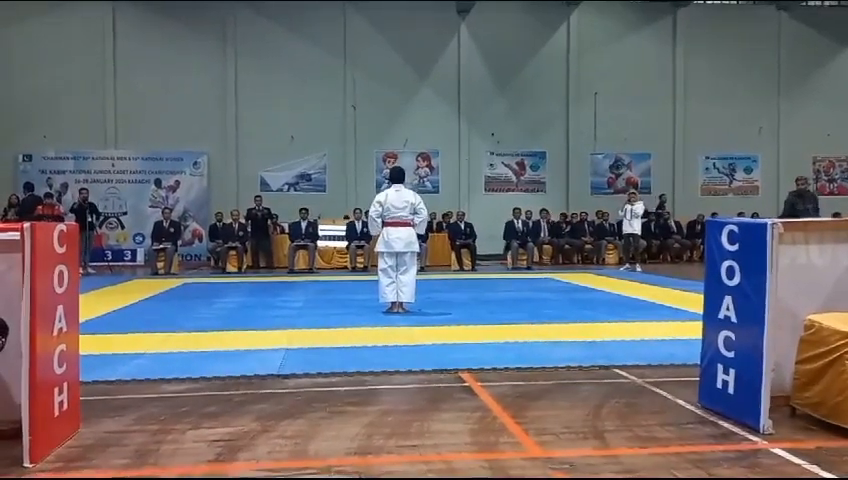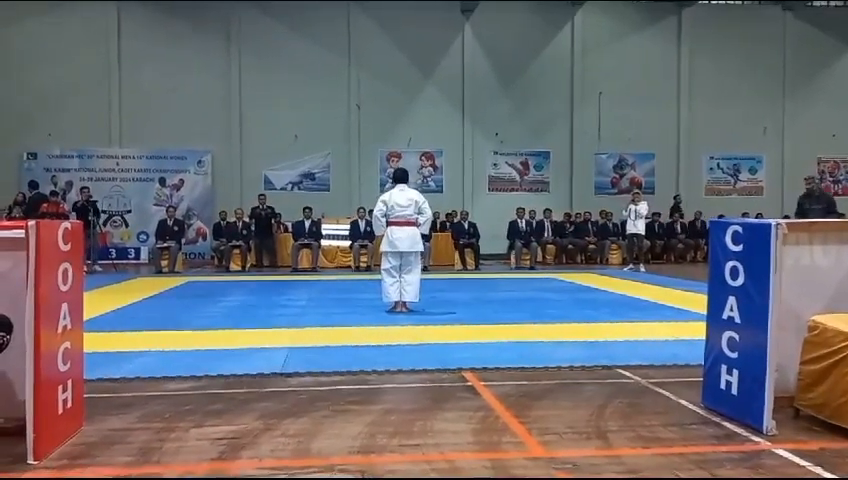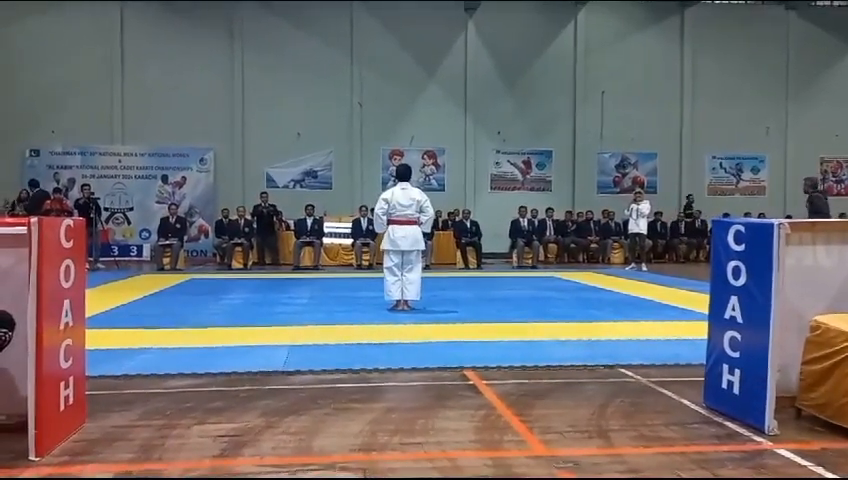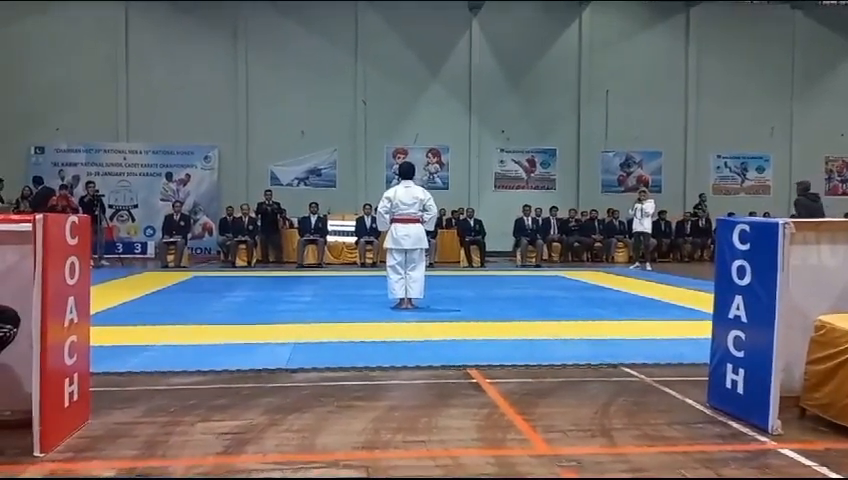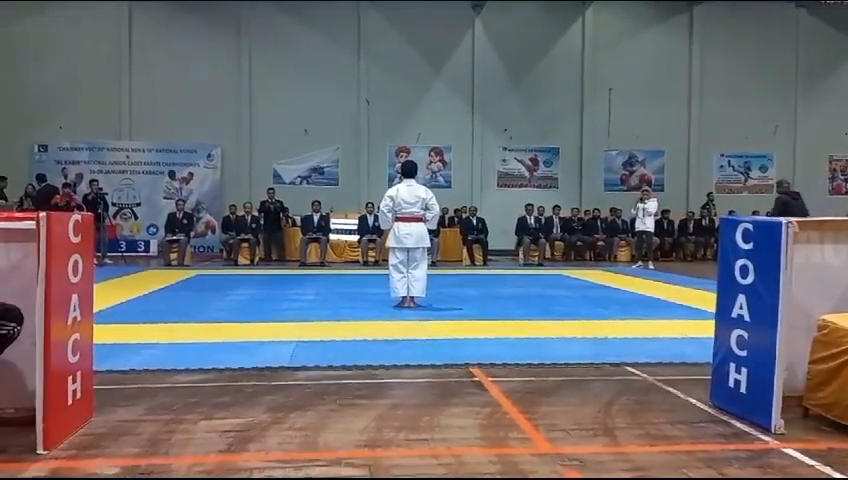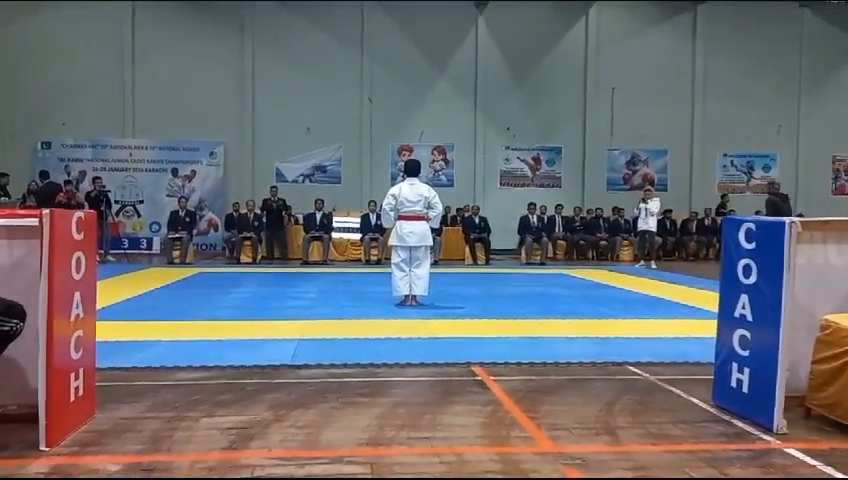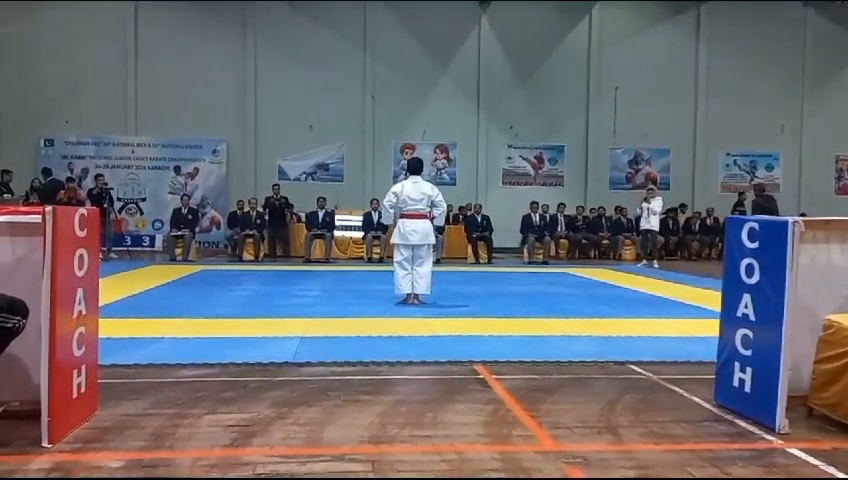
dt=0.4s
person 1, frame 1
left shoulder: (382, 195)
right shoulder: (413, 195)
left elbow: (373, 215)
right elbow: (423, 214)
left wrist: (378, 232)
right wrist: (415, 231)
left hip: (388, 235)
right hip: (407, 235)
left knee: (387, 271)
right knee: (406, 271)
left ankle: (392, 304)
right ankle: (402, 304)
person 1, frame 2
left shoulder: (386, 195)
right shoulder: (416, 194)
left elbow: (377, 215)
right elbow: (427, 214)
left wrist: (382, 232)
right wrist: (419, 229)
left hip: (393, 235)
right hip: (411, 235)
left knee: (390, 271)
right knee: (410, 271)
left ankle: (396, 303)
right ankle: (405, 304)
person 1, frame 3
left shoulder: (388, 193)
right shoulder: (418, 193)
left elbow: (379, 213)
right elbow: (429, 213)
left wrist: (384, 229)
right wrist: (420, 227)
left hip: (394, 233)
right hip: (413, 233)
left knee: (393, 269)
right knee: (412, 269)
left ankle: (398, 302)
right ankle: (407, 302)
person 1, frame 4
left shoulder: (391, 192)
right shoulder: (421, 192)
left elbow: (381, 211)
right elbow: (432, 211)
left wrist: (386, 228)
right wrist: (424, 226)
left hip: (397, 232)
right hip: (416, 232)
left knee: (396, 268)
right knee: (415, 268)
left ankle: (401, 300)
right ankle: (410, 300)
person 1, frame 5
left shoulder: (394, 190)
right shoulder: (424, 190)
left elbow: (384, 210)
right elbow: (435, 210)
left wrist: (389, 226)
right wrist: (426, 225)
left hip: (400, 230)
right hip: (418, 231)
left knee: (398, 266)
right knee: (417, 266)
left ankle: (404, 299)
right ankle: (413, 299)
person 1, frame 6
left shoulder: (396, 189)
right shoulder: (427, 189)
left elbow: (387, 208)
right elbow: (437, 209)
left wrist: (391, 225)
right wrist: (429, 224)
left hip: (402, 229)
right hip: (421, 229)
left knee: (401, 265)
right knee: (420, 265)
left ankle: (405, 297)
right ankle: (415, 297)
person 1, frame 7
left shoulder: (399, 187)
right shoulder: (430, 187)
left elbow: (387, 204)
right elbow: (441, 206)
left wrist: (390, 221)
right wrist: (436, 223)
left hip: (405, 227)
right hip: (424, 227)
left knee: (403, 263)
right knee: (422, 263)
left ankle: (408, 296)
right ankle: (417, 296)
